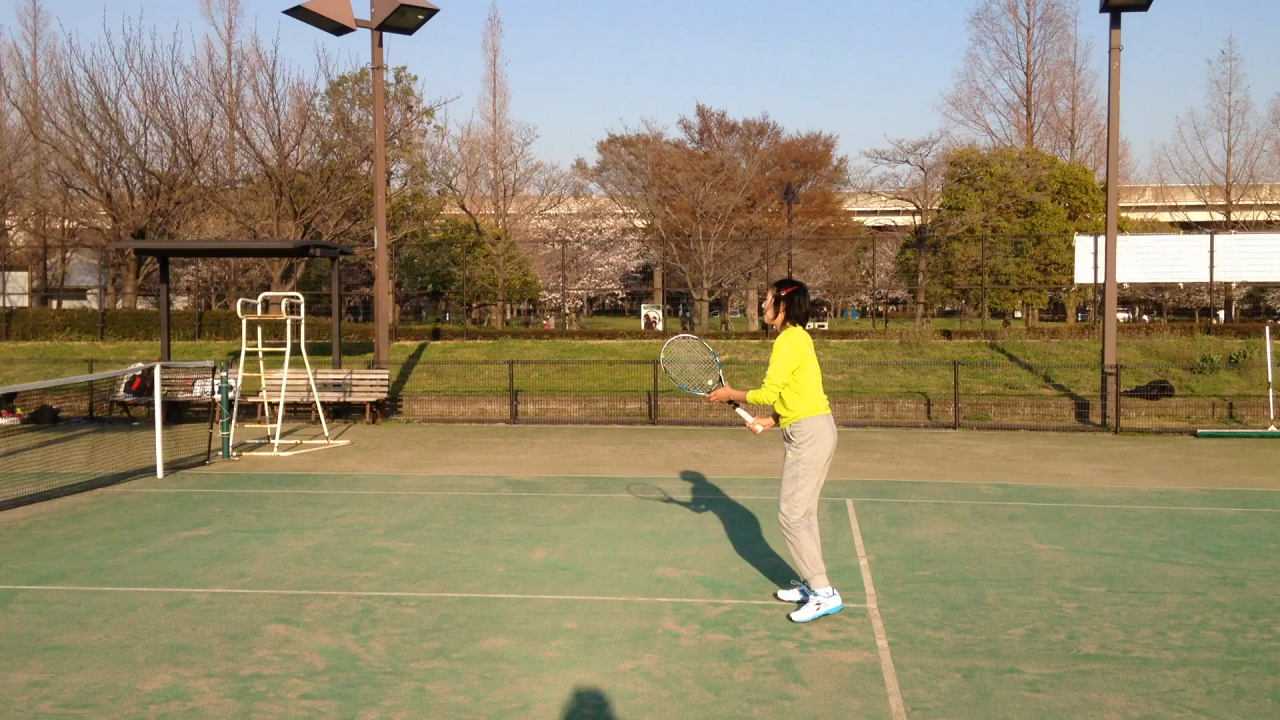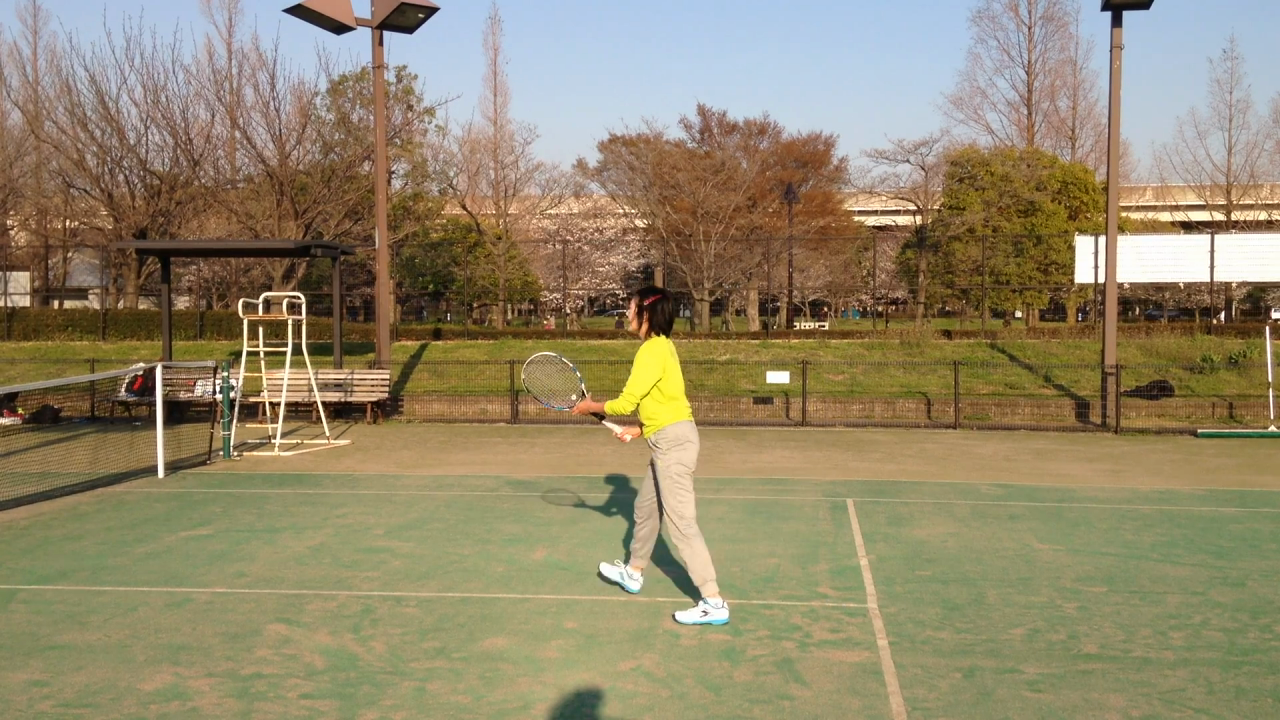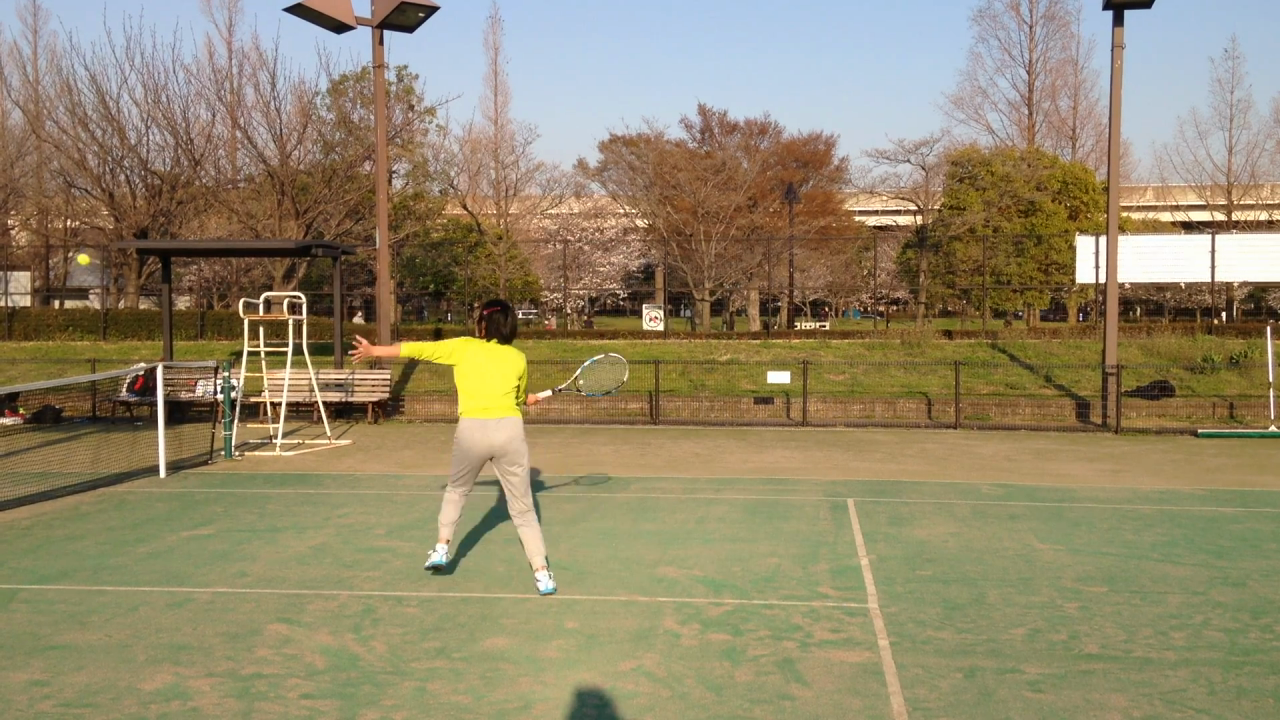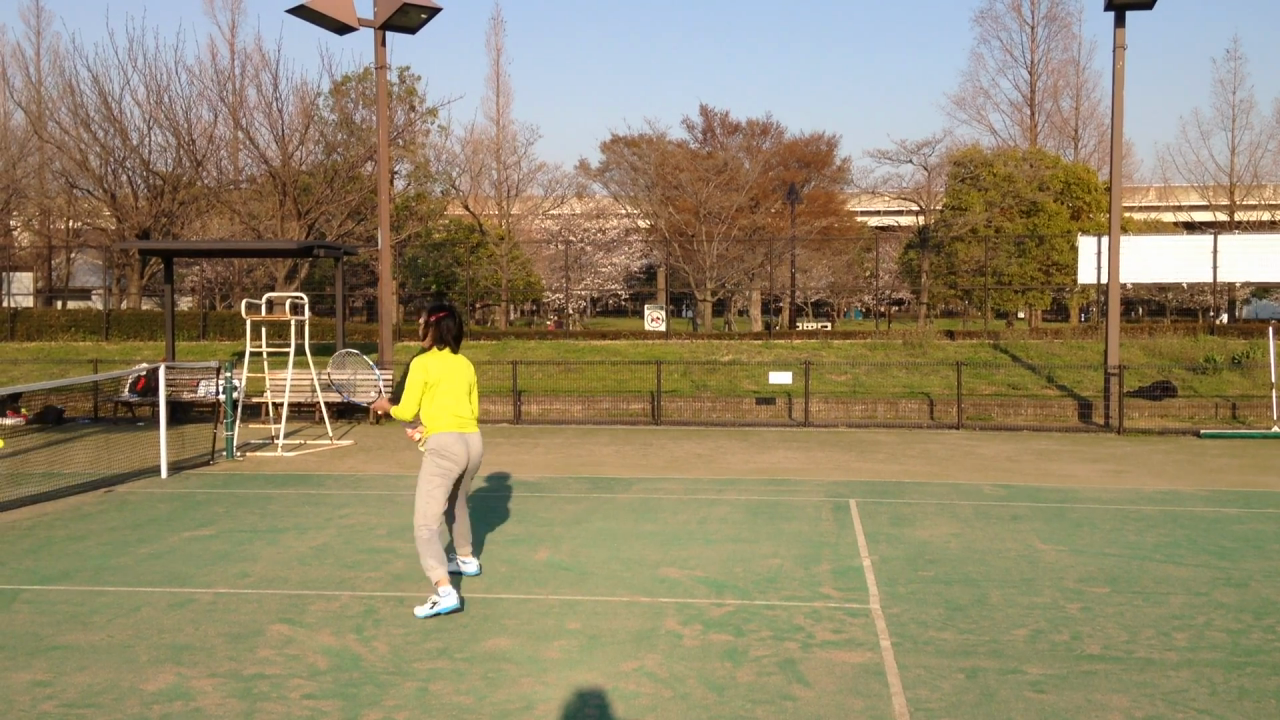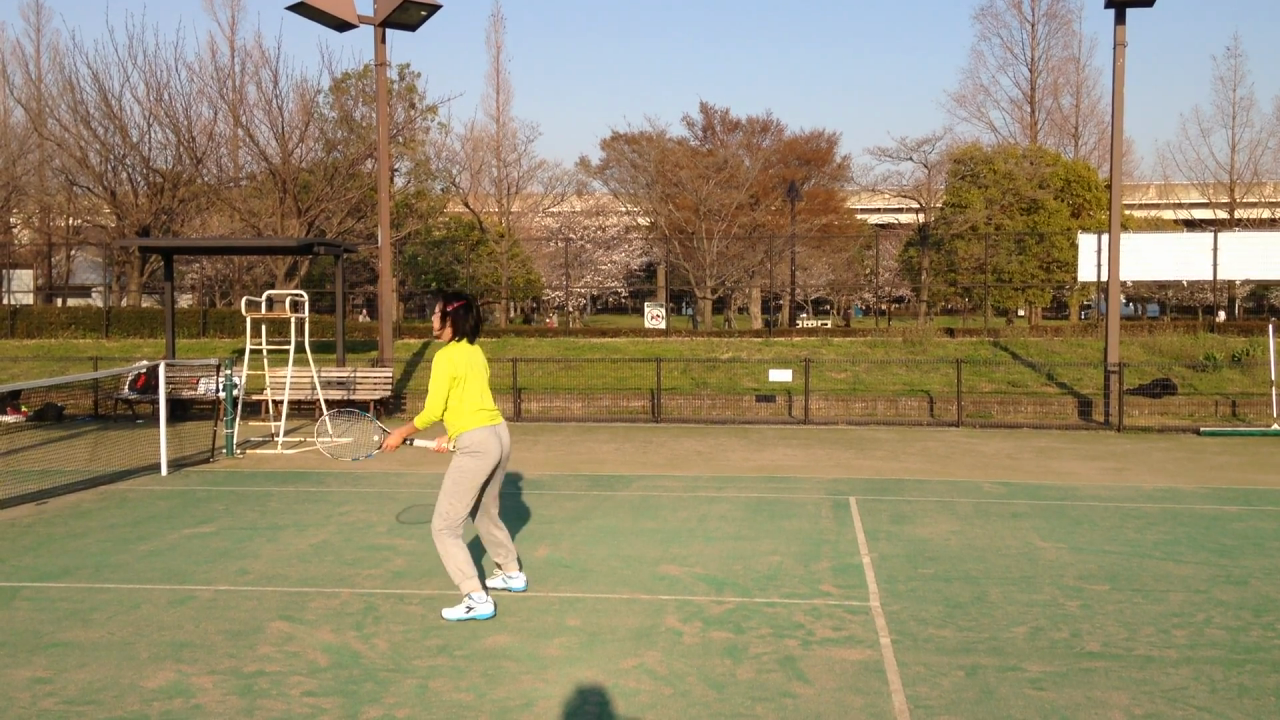
dt=1s
person 1, frame 1
left shoulder: (788, 340)
right shoulder: (798, 338)
left elbow: (769, 393)
left wrist: (729, 394)
right wrist: (771, 421)
left hip: (809, 436)
right hip: (816, 431)
left knee: (791, 517)
right knee: (803, 514)
left ankle: (824, 593)
right ankle: (813, 587)
person 1, frame 2
left shoulder: (652, 351)
right shoulder: (660, 347)
left elbow: (625, 403)
left wrist: (590, 406)
right wrist: (638, 429)
left hip: (674, 443)
right hip: (667, 442)
left knee: (682, 524)
right knee: (645, 508)
left ankle: (713, 603)
right ankle: (633, 571)
person 1, frame 3
left shoulder: (464, 347)
right shoulder: (519, 359)
left elbow: (417, 350)
left wrist: (374, 350)
left hip: (473, 431)
right hip: (509, 430)
left knee: (458, 490)
right knee: (522, 507)
left ankle: (442, 548)
right ankle: (543, 575)
person 1, frame 4
left shoulder: (423, 363)
right shoulder: (465, 364)
left elbow: (407, 411)
left wrist: (385, 406)
left hip: (444, 447)
right hip: (473, 443)
left knee: (425, 527)
right knee: (455, 505)
left ankle: (445, 592)
right ankle: (467, 559)
person 1, frame 5
left shoulder: (446, 357)
right shoulder: (473, 353)
left elbow: (431, 412)
left wrist: (401, 434)
right wrist: (451, 438)
left hip: (475, 446)
right hip: (497, 438)
left knee: (444, 528)
right knee: (485, 515)
left ankle: (477, 599)
right ankle: (512, 572)
